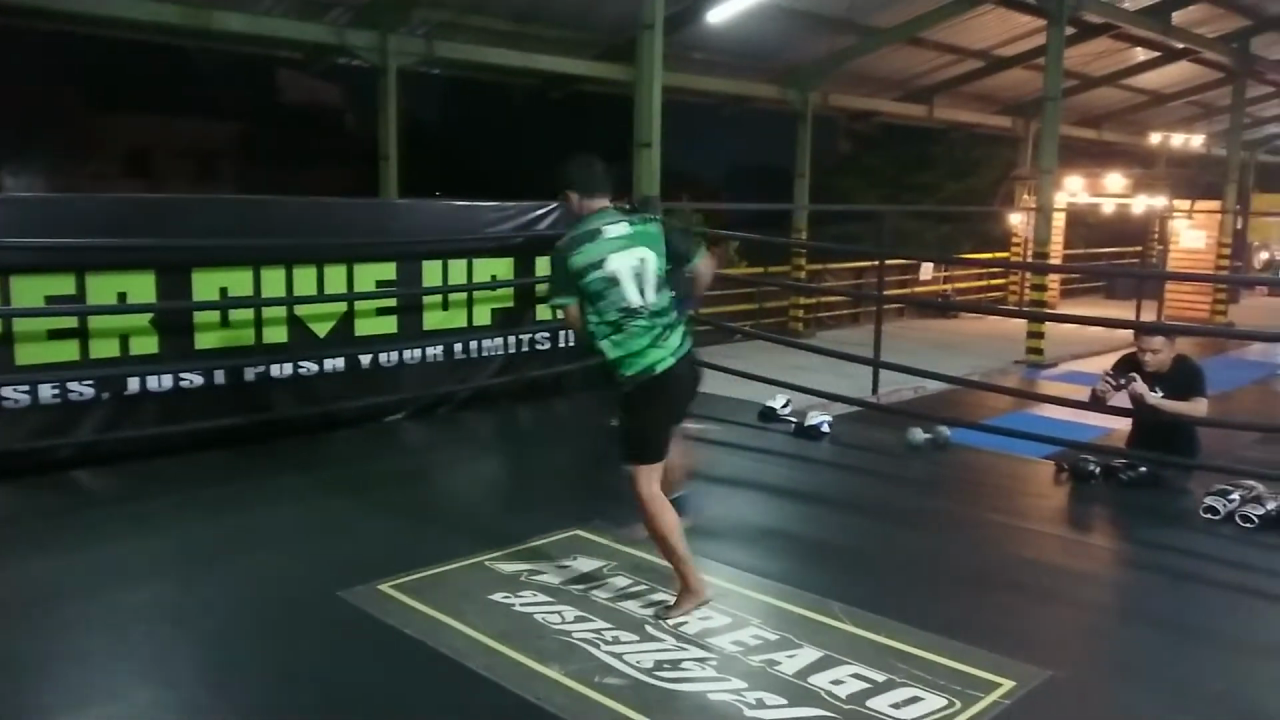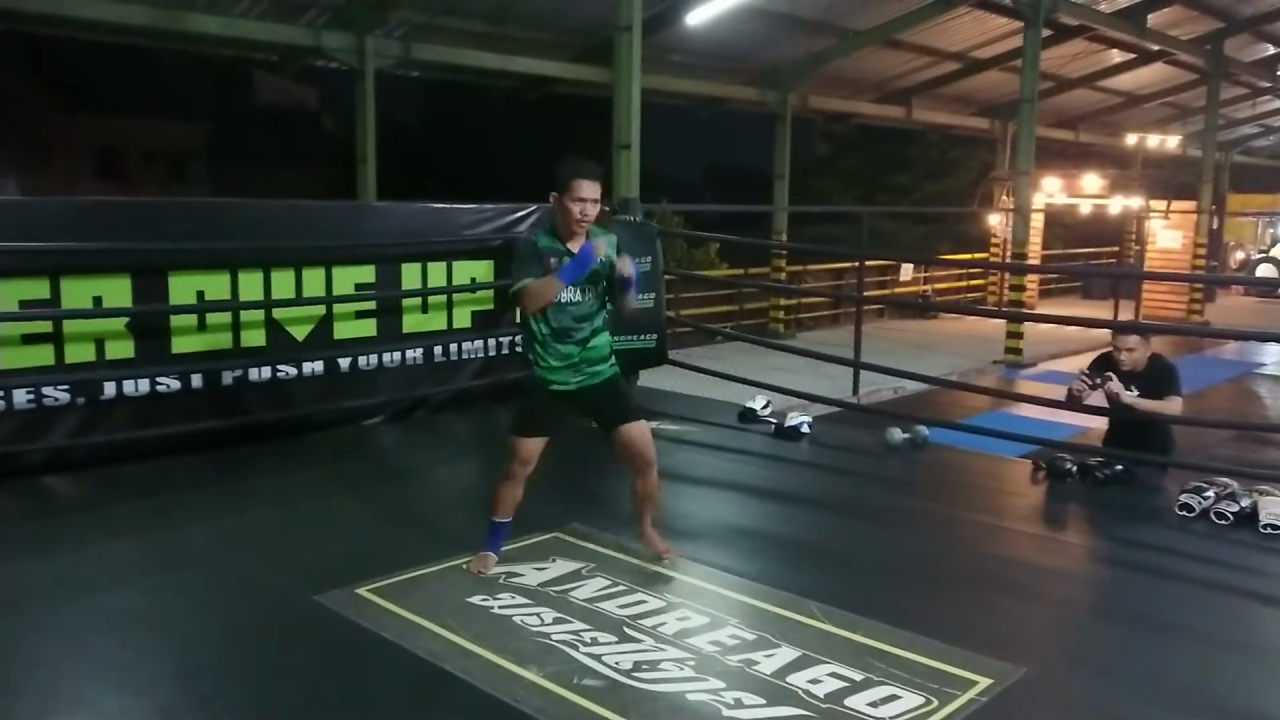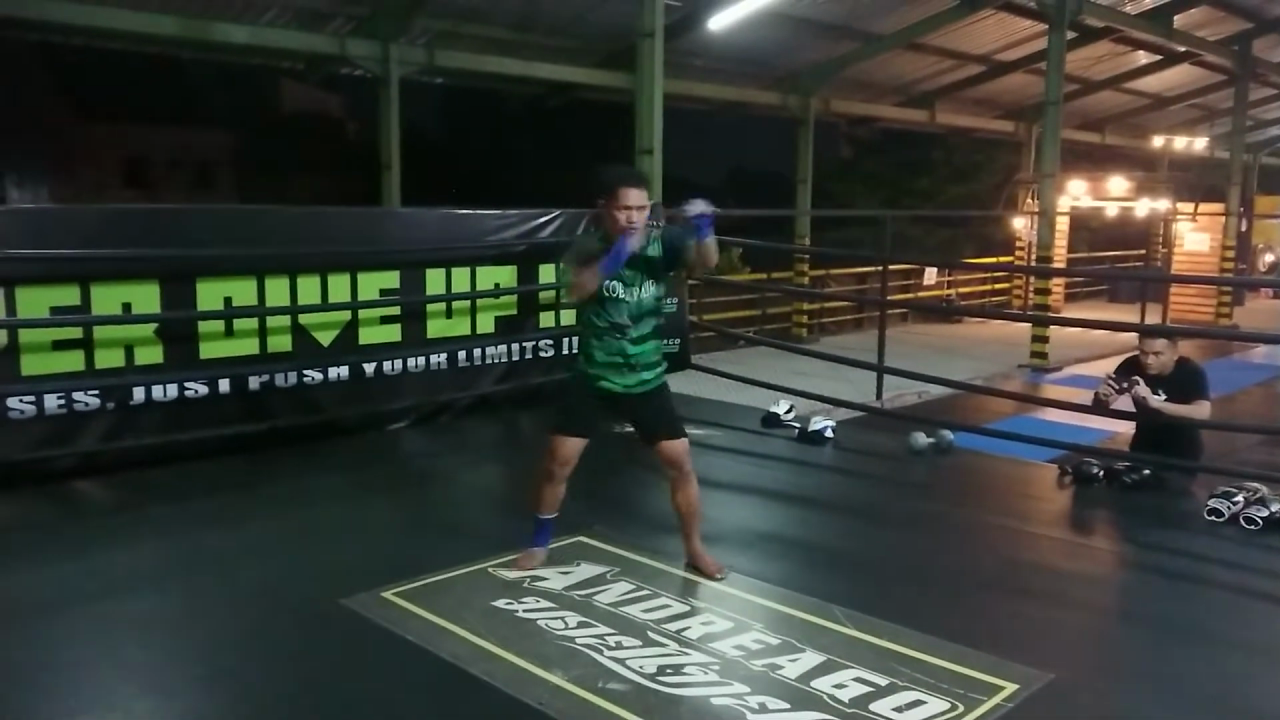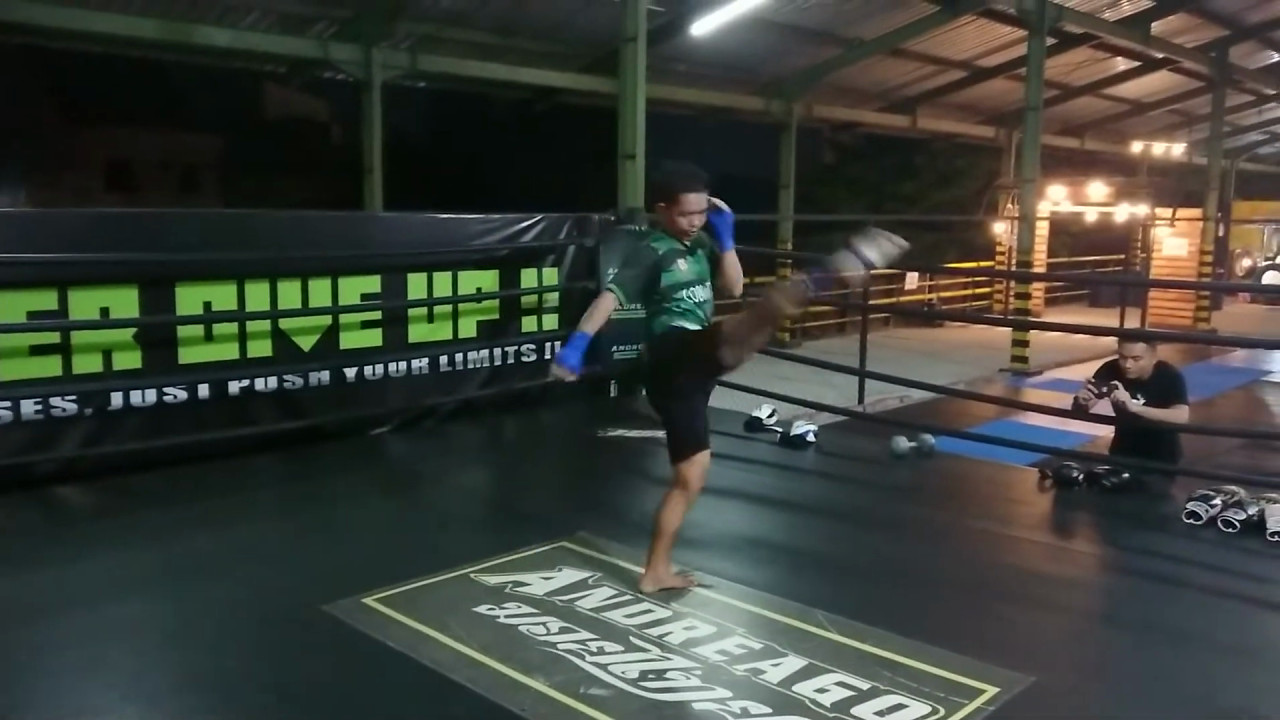
dt=0.7s
person 1, frame 1
left shoulder: (569, 250)
right shoulder: (648, 227)
left elbow: (574, 321)
right elbow: (703, 270)
right wrist: (675, 305)
left hip: (643, 375)
right hip: (681, 361)
left knee: (646, 484)
right knee: (666, 441)
left ankle: (691, 584)
right ankle: (675, 505)
person 1, frame 2
left shoulder: (607, 244)
right shoulder: (533, 246)
left elbow: (624, 306)
right elbow: (527, 302)
left wrist: (625, 280)
right wrist: (576, 267)
left hip: (600, 374)
right hip: (550, 379)
left knee: (643, 454)
right knee: (519, 463)
left ankle: (647, 529)
right ankle: (494, 543)
person 1, frame 3
left shoulder: (660, 243)
right shoulder: (588, 246)
left elbow: (705, 263)
right elbow: (577, 289)
left wrist: (701, 225)
right wrist: (617, 254)
left hip: (646, 381)
right hip: (593, 379)
left knee: (680, 465)
right knee: (558, 463)
left ankle: (694, 549)
right ankle: (541, 540)
person 1, frame 4
left shoulder: (699, 244)
right shoulder: (650, 251)
left elbow: (733, 288)
right elbow: (609, 298)
left wrist: (723, 236)
right wrist: (576, 344)
left hip: (692, 366)
right hip: (677, 356)
left knee: (690, 480)
left ankle: (657, 572)
right ankle: (841, 266)
